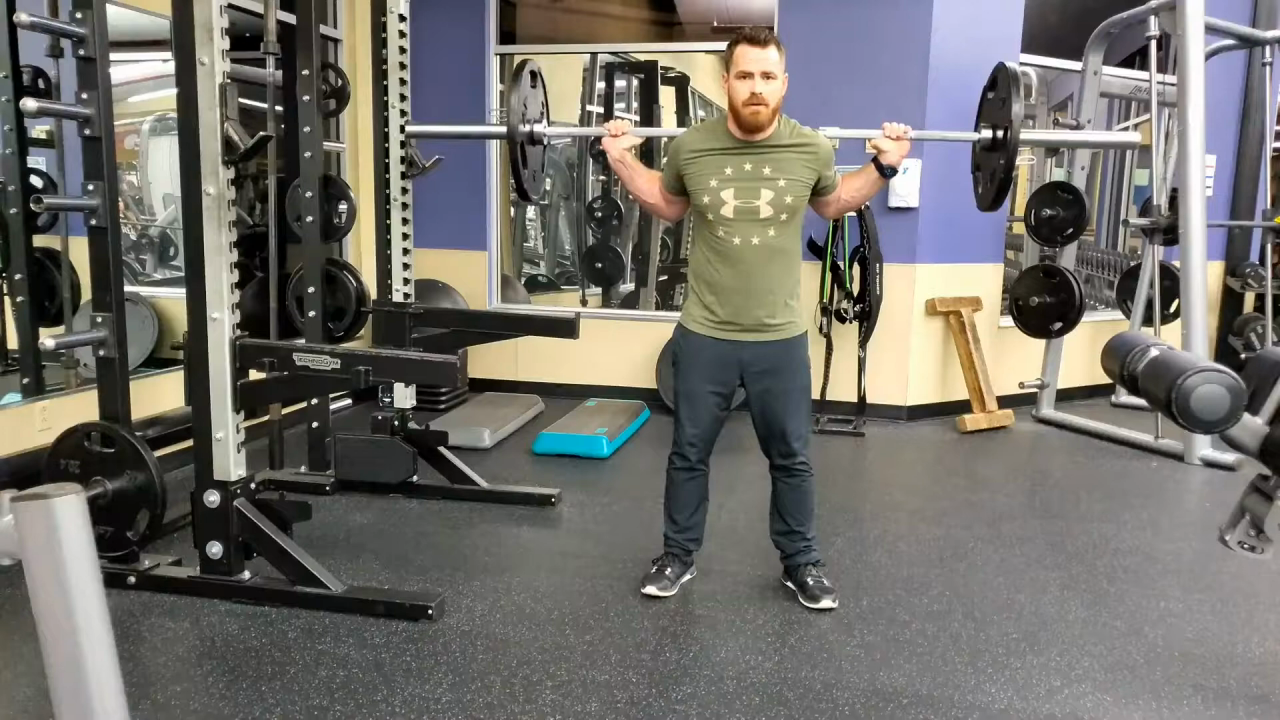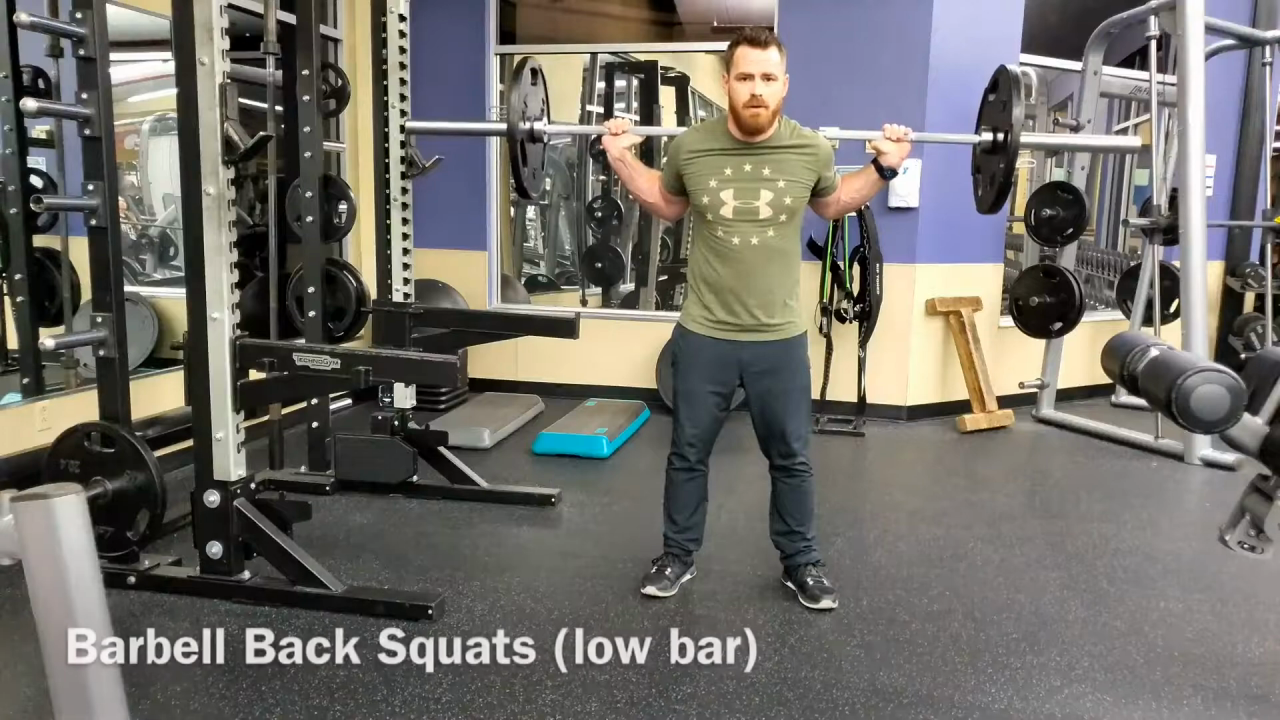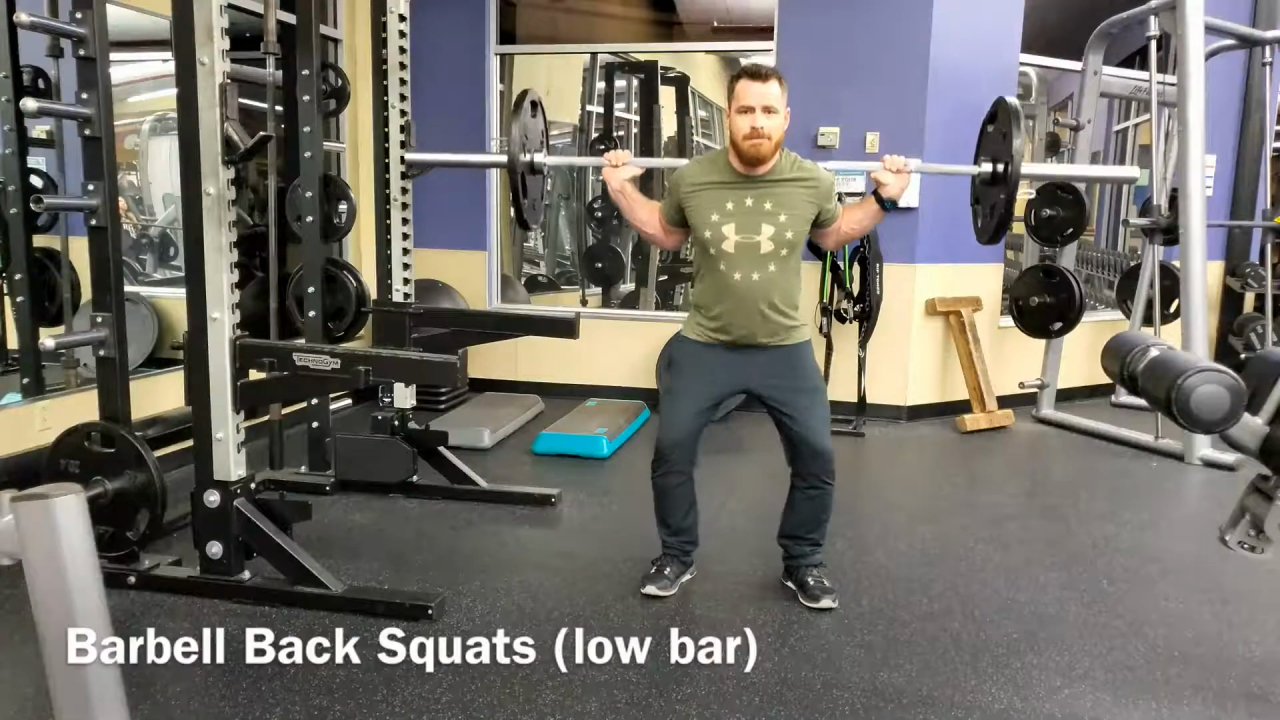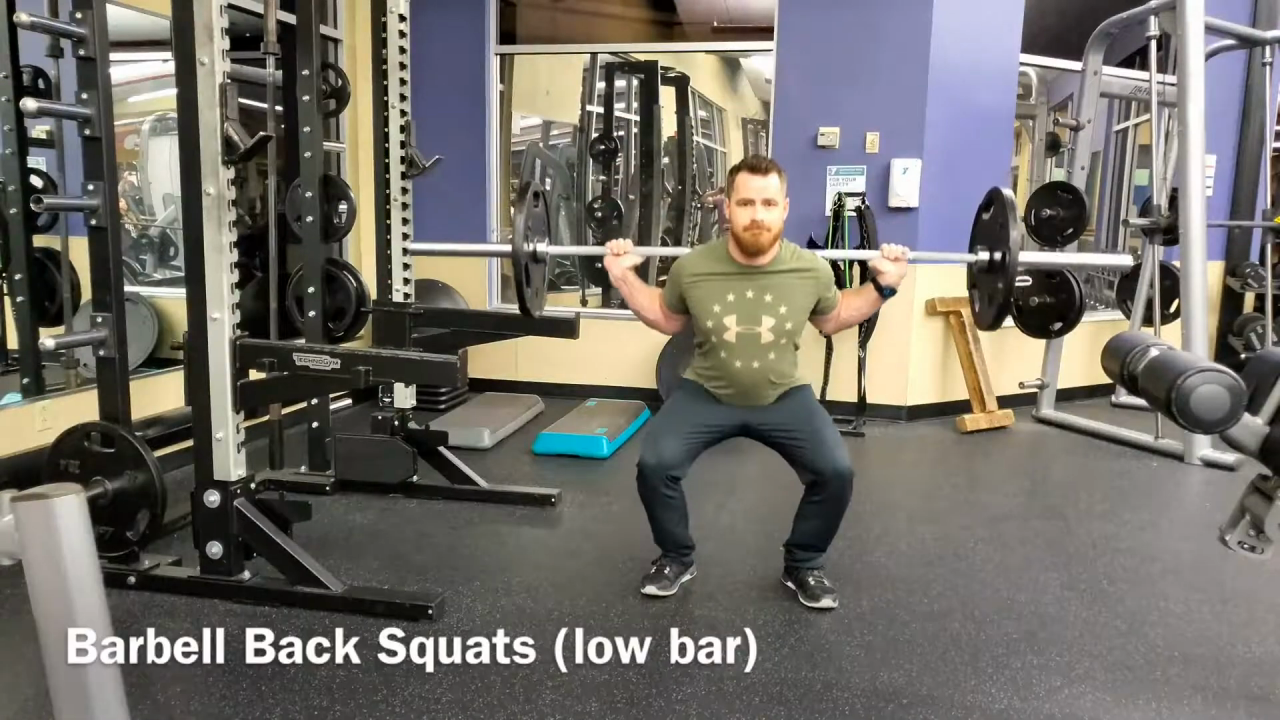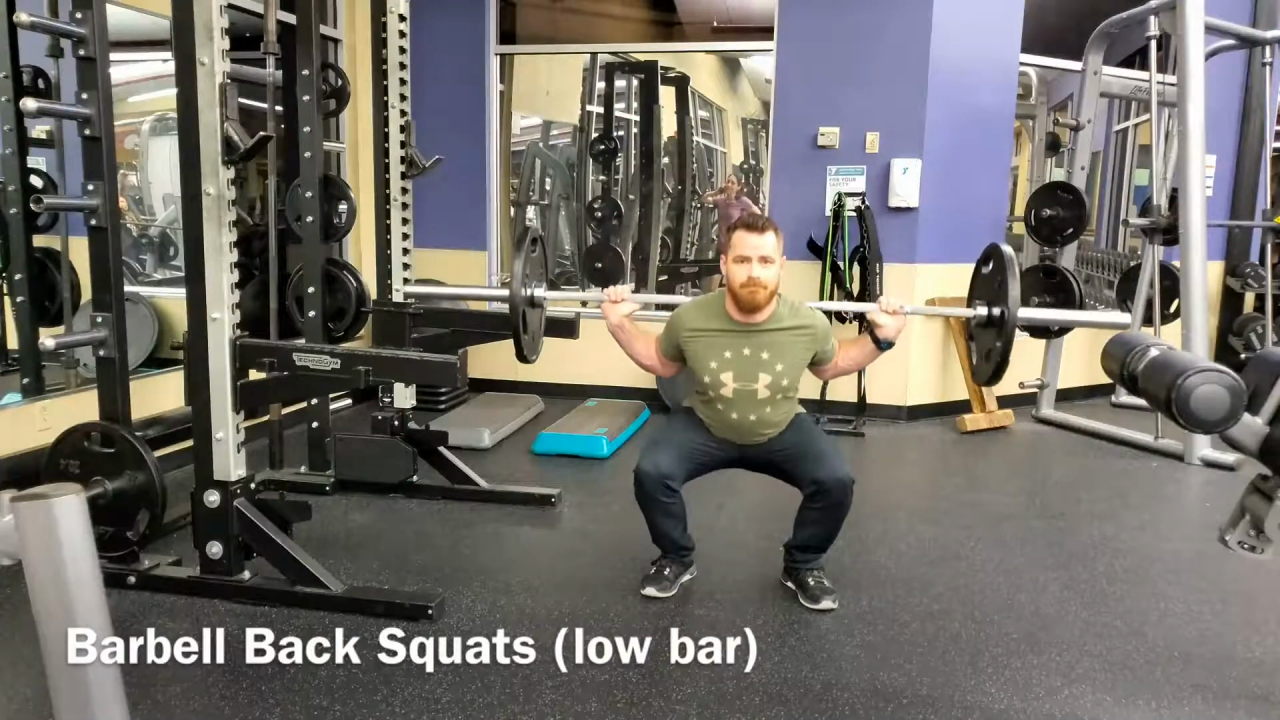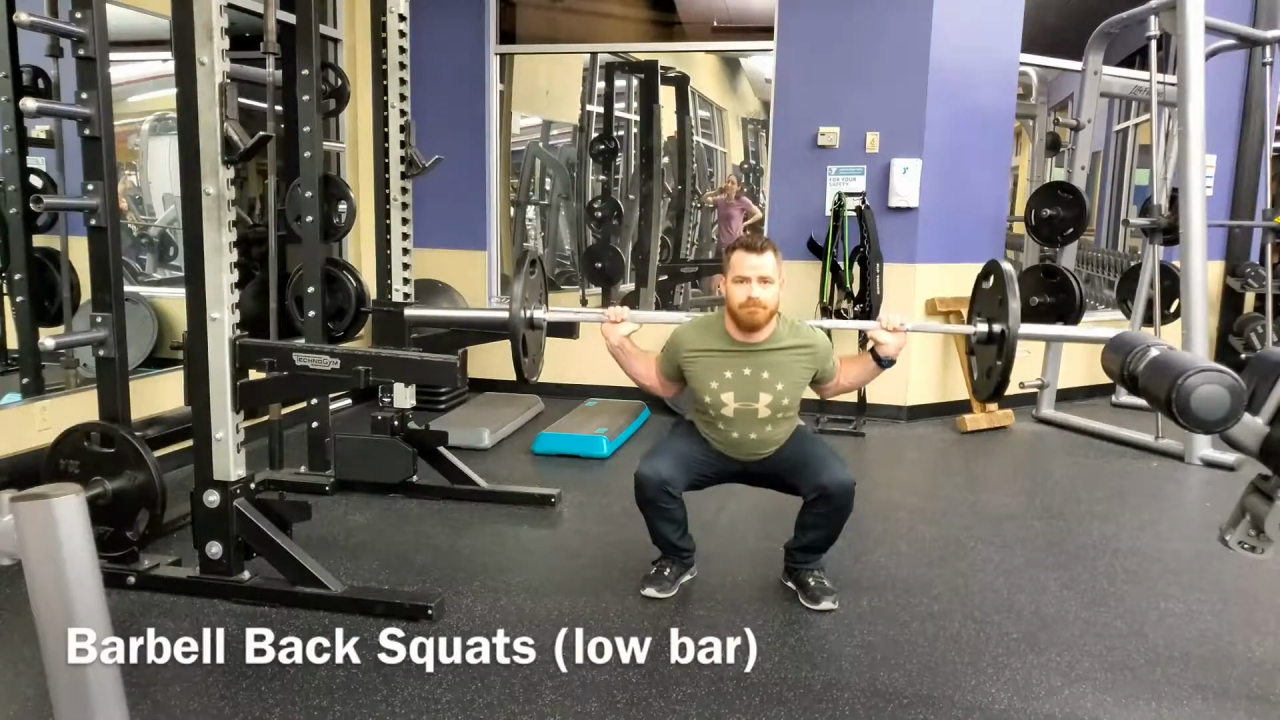
dt=0.5s
person 1, frame 1
left shoulder: (812, 149)
right shoulder: (690, 148)
left elbow: (833, 204)
right elbow: (669, 205)
left wrist: (883, 168)
right wrist: (623, 162)
left hip: (780, 336)
right hip: (704, 334)
left knee: (791, 457)
right knee: (689, 451)
left ankle: (801, 562)
right ankle: (677, 555)
person 1, frame 2
left shoulder: (811, 150)
right shoulder: (689, 147)
left elbow: (832, 203)
right elbow: (668, 204)
left wrist: (883, 169)
right wrist: (622, 161)
left hip: (780, 336)
right hip: (704, 333)
left knee: (791, 458)
right knee: (688, 451)
left ankle: (801, 563)
right ankle: (677, 556)
person 1, frame 3
left shoulder: (813, 182)
right shoulder: (690, 180)
left elbow: (832, 235)
right elbow: (667, 235)
left wrist: (883, 199)
right wrist: (622, 191)
left hip: (783, 346)
right hip: (706, 344)
left knee: (816, 454)
right knee: (671, 447)
left ankle: (802, 564)
right ankle: (676, 557)
person 1, frame 4
left shoulder: (811, 270)
right shoulder: (692, 268)
left elbow: (832, 319)
right elbow: (668, 319)
left wrist: (881, 287)
right wrist: (624, 278)
left hip: (783, 396)
right hip: (706, 393)
left knee: (836, 472)
right knee: (654, 464)
left ankle: (803, 565)
right ankle: (676, 558)
person 1, frame 5
left shoulder: (809, 325)
right shoulder: (689, 319)
left elbow: (831, 365)
right elbow: (662, 362)
left wrist: (880, 338)
right wrist: (619, 324)
left hip: (782, 432)
right hip: (704, 428)
left knee: (836, 481)
right knee: (652, 472)
left ankle: (802, 566)
right ankle: (676, 559)
person 1, frame 6
left shoulder: (810, 344)
right shoulder: (689, 340)
left elbow: (833, 383)
right elbow: (662, 384)
left wrist: (881, 356)
right wrist: (619, 344)
left hip: (782, 447)
right hip: (705, 443)
left knee: (838, 485)
right knee: (652, 477)
left ankle: (803, 566)
right ankle: (676, 559)
